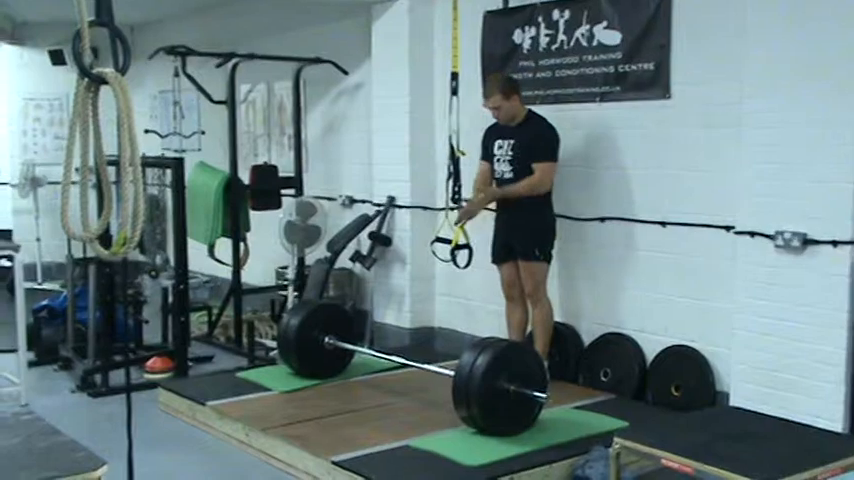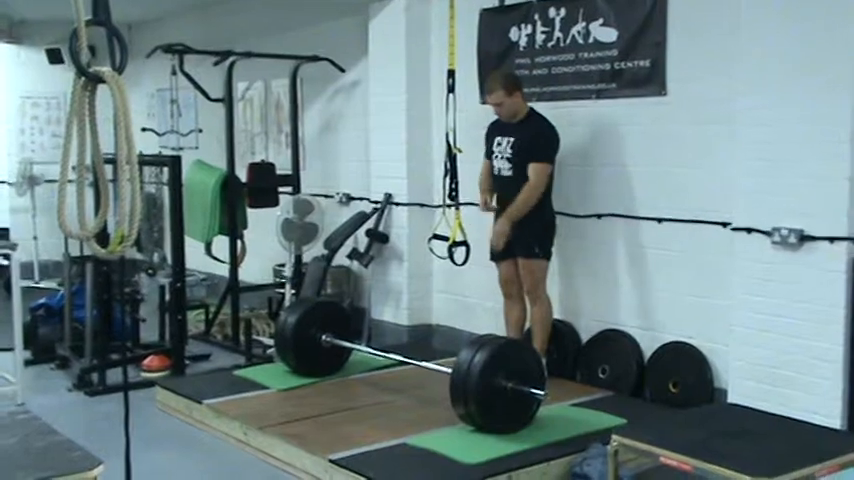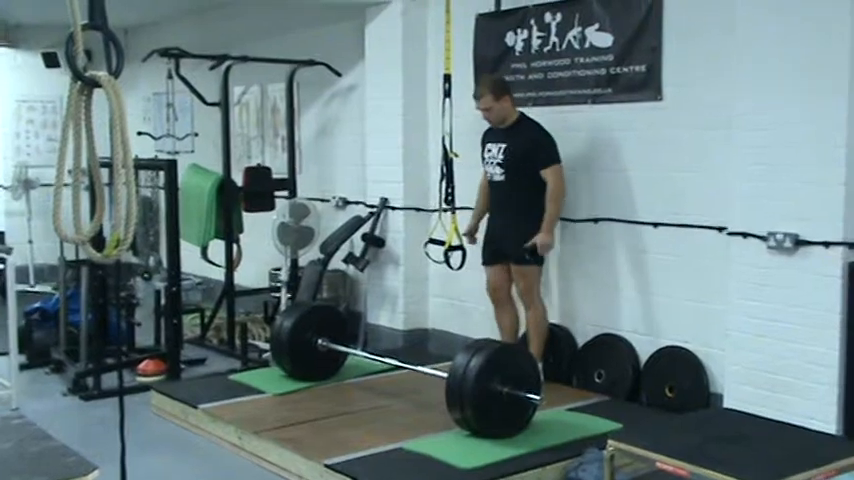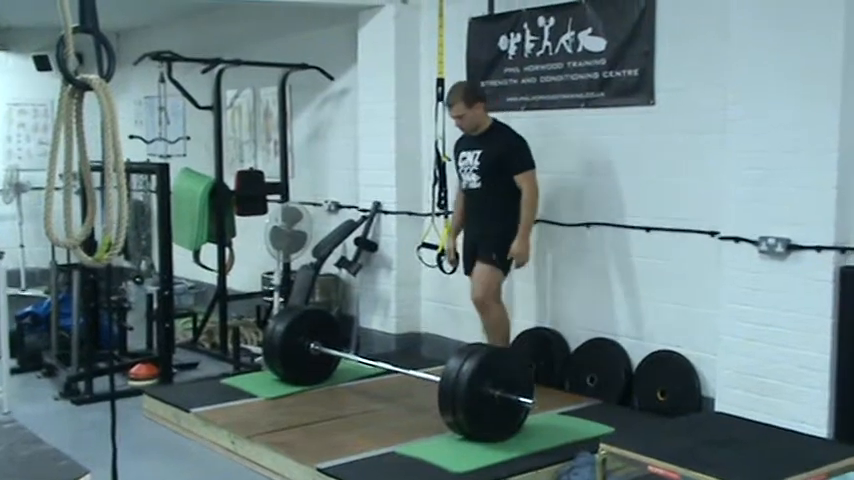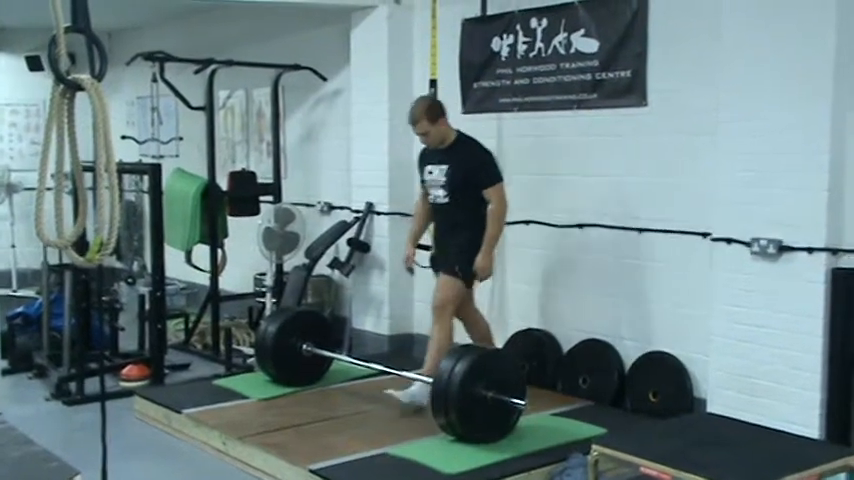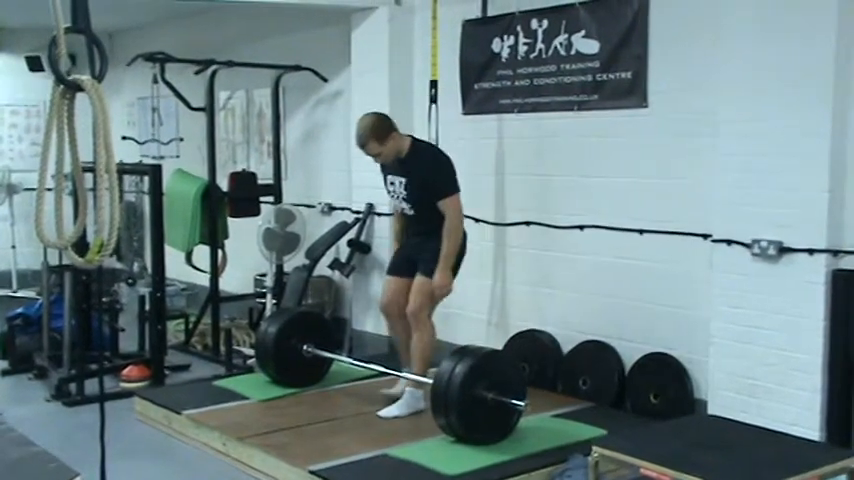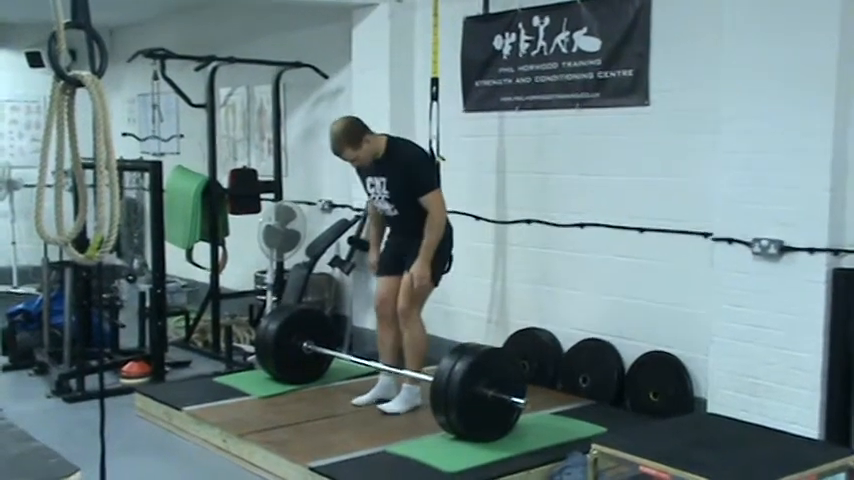
dt=0.3s
person 1, frame 1
left shoulder: (541, 131)
right shoulder: (493, 133)
left elbow: (542, 182)
right elbow: (484, 175)
left wrist: (494, 193)
right wrist: (479, 198)
left hip: (534, 225)
right hip: (504, 223)
left knee: (534, 294)
right knee: (511, 293)
person 1, frame 2
left shoulder: (541, 131)
right shoulder: (495, 129)
left elbow: (537, 184)
right elbow: (488, 171)
left wrist: (508, 220)
right wrist: (485, 196)
left hip: (533, 223)
right hip: (505, 222)
left knee: (534, 291)
right knee: (510, 290)
person 1, frame 3
left shoulder: (533, 135)
right shoulder: (489, 135)
left elbow: (555, 184)
left wrist: (547, 230)
right wrist: (474, 220)
left hip: (525, 230)
right hip: (496, 227)
left knee: (529, 297)
right knee: (497, 295)
left ankle: (534, 366)
person 1, frame 4
left shoulder: (508, 142)
right shoulder: (461, 145)
left elbow: (529, 191)
left wrist: (522, 238)
right wrist: (452, 237)
left hip: (501, 233)
right hip: (475, 233)
left knee: (484, 297)
right knee: (485, 299)
person 1, frame 5
left shoulder: (474, 155)
right shoulder: (426, 155)
left elbow: (497, 203)
left wrist: (486, 252)
right wrist: (412, 242)
left hip: (468, 242)
right hip: (444, 241)
left knee: (441, 306)
right knee: (464, 310)
left ankle: (422, 387)
person 1, frame 6
left shoulder: (432, 162)
right shoulder: (388, 162)
left elbow: (454, 216)
left wrist: (444, 268)
right wrist: (396, 242)
left hip: (440, 243)
right hip: (412, 240)
left knee: (416, 312)
right knee: (389, 305)
left ankle: (415, 394)
right ankle: (408, 374)
person 1, frame 7
left shoulder: (411, 159)
right shoulder: (365, 164)
left elbow: (437, 211)
left wrist: (423, 261)
right wrist: (374, 248)
left hip: (429, 240)
right hip: (398, 239)
left knee: (407, 309)
right knee: (384, 307)
left ankle: (411, 391)
right ankle: (387, 383)
